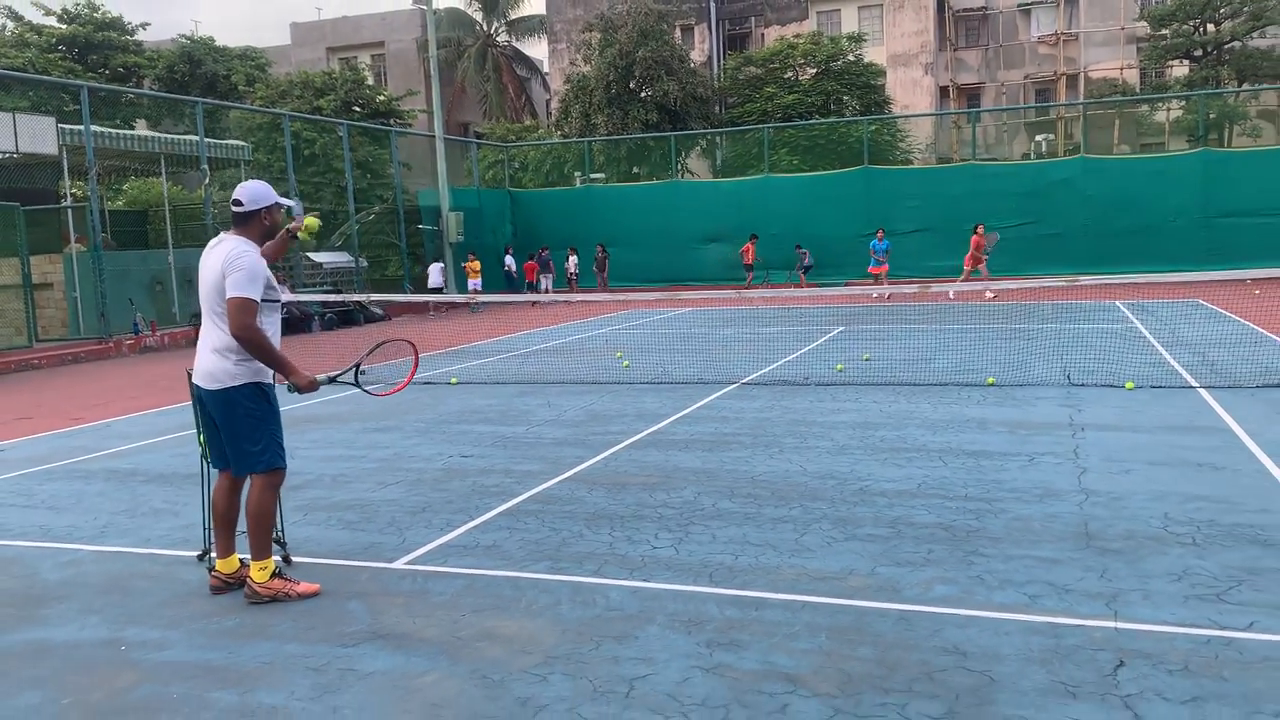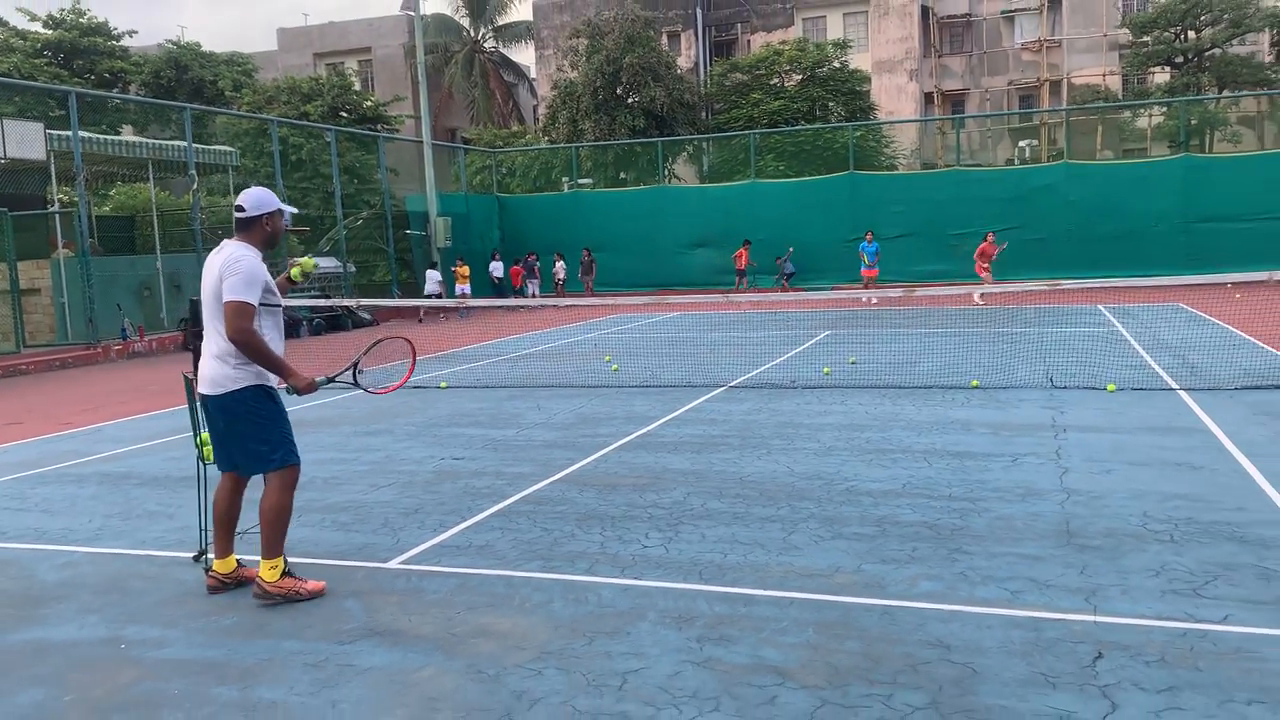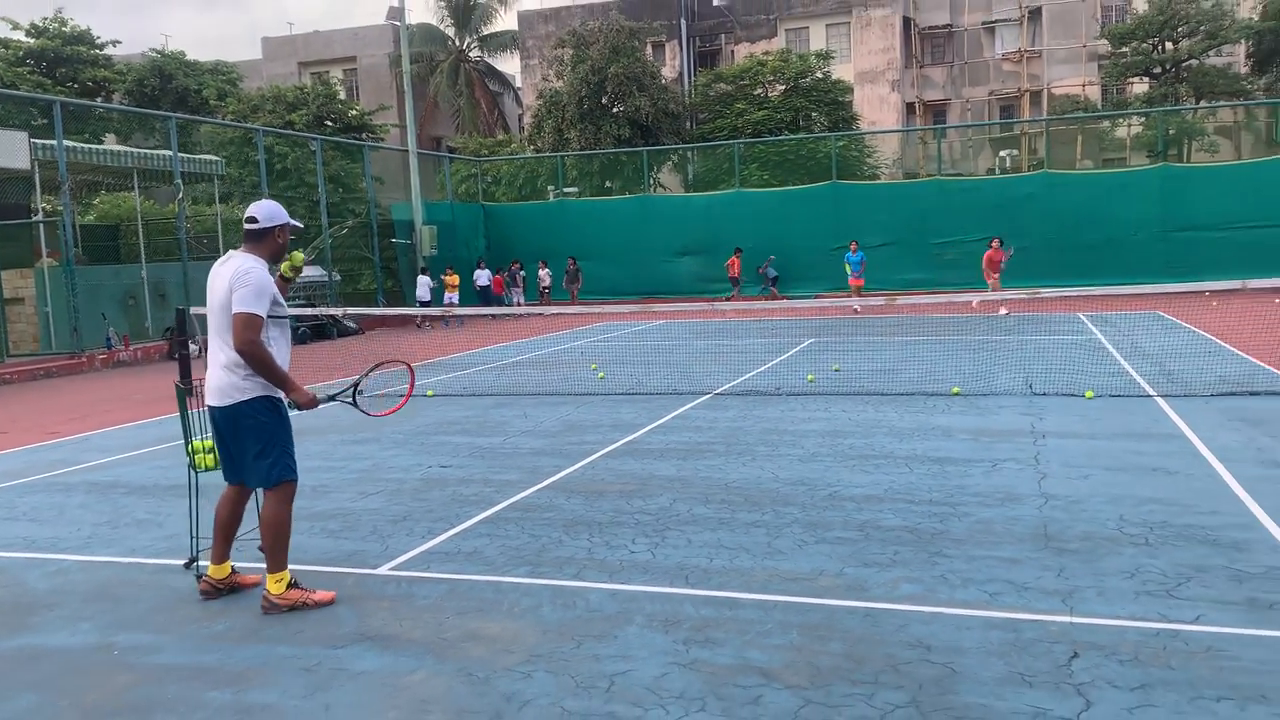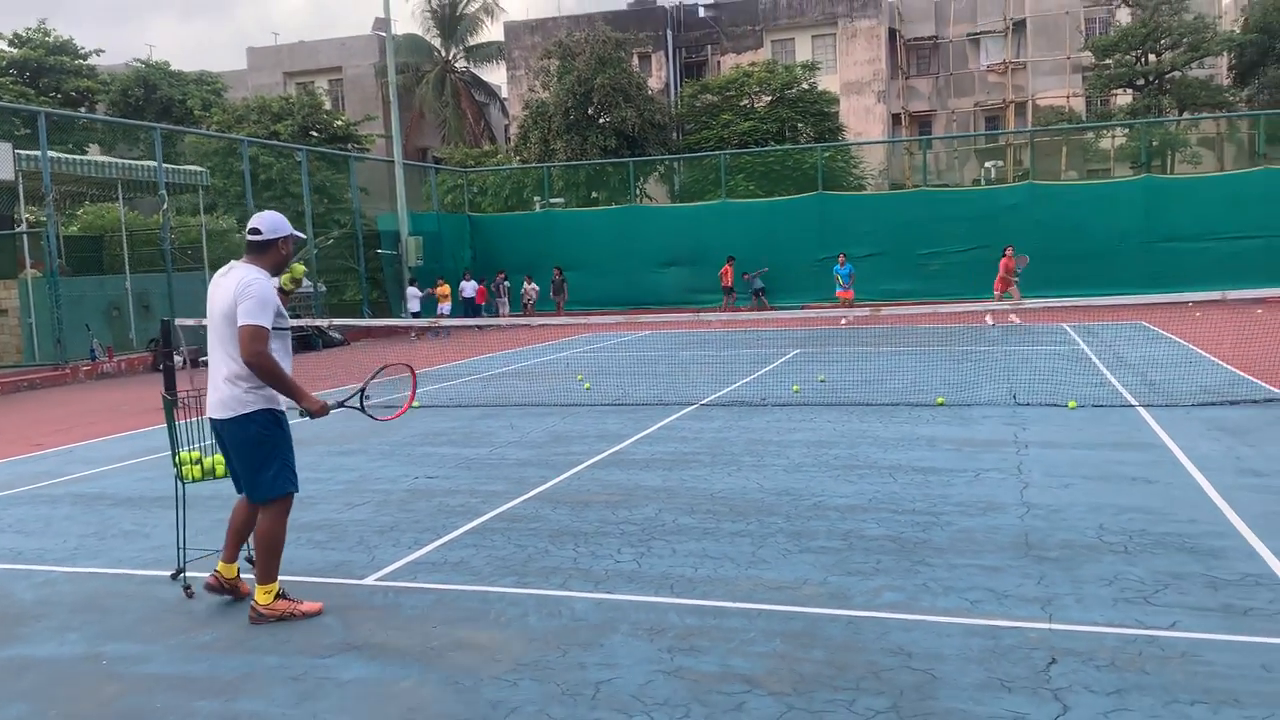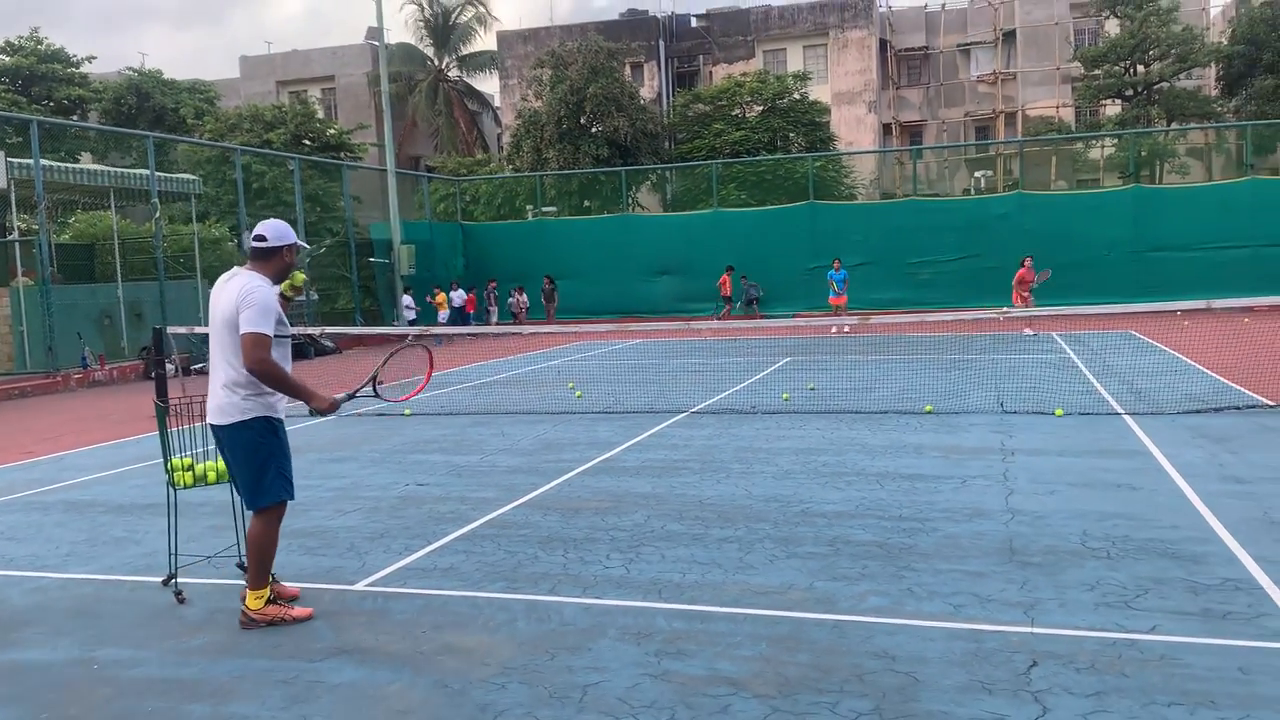
dt=0.2s
person 1, frame 1
left shoulder: (222, 244)
right shoulder: (245, 258)
right elbow: (243, 328)
left wrist: (290, 234)
right wrist: (291, 372)
left hip: (211, 380)
right hip: (241, 382)
left knee: (231, 473)
right knee: (267, 473)
left ankle: (226, 568)
right ankle: (262, 577)
person 1, frame 2
left shoulder: (226, 254)
right shoulder: (245, 262)
right elbow: (240, 331)
left wrist: (289, 282)
right wrist: (290, 374)
left hip: (217, 385)
right hip: (244, 386)
left knee: (235, 474)
right knee: (282, 471)
left ankle: (223, 567)
right ankle: (273, 576)
person 1, frame 3
left shoulder: (227, 265)
right shoulder: (253, 273)
right elbow: (246, 343)
left wrist: (282, 283)
right wrist: (292, 388)
left hip: (224, 396)
right hip: (252, 397)
left knee: (239, 484)
right knee: (279, 486)
left ankle: (217, 573)
right ankle: (279, 588)
person 1, frame 4
left shoulder: (227, 275)
right shoulder: (257, 285)
right elbow: (255, 355)
left wrist: (283, 294)
right wrist: (303, 397)
left hip: (225, 408)
right hip: (253, 410)
left knee: (255, 494)
right knee: (276, 499)
left ankle: (225, 572)
right ankle: (267, 599)
person 1, frame 5
left shoulder: (230, 280)
right shoulder: (259, 293)
right elbow: (258, 362)
left wrist: (284, 301)
right wrist: (311, 397)
left hip: (228, 413)
right hip: (252, 415)
left knee: (263, 501)
right knee: (270, 505)
left ankle: (262, 581)
right ankle: (257, 603)
